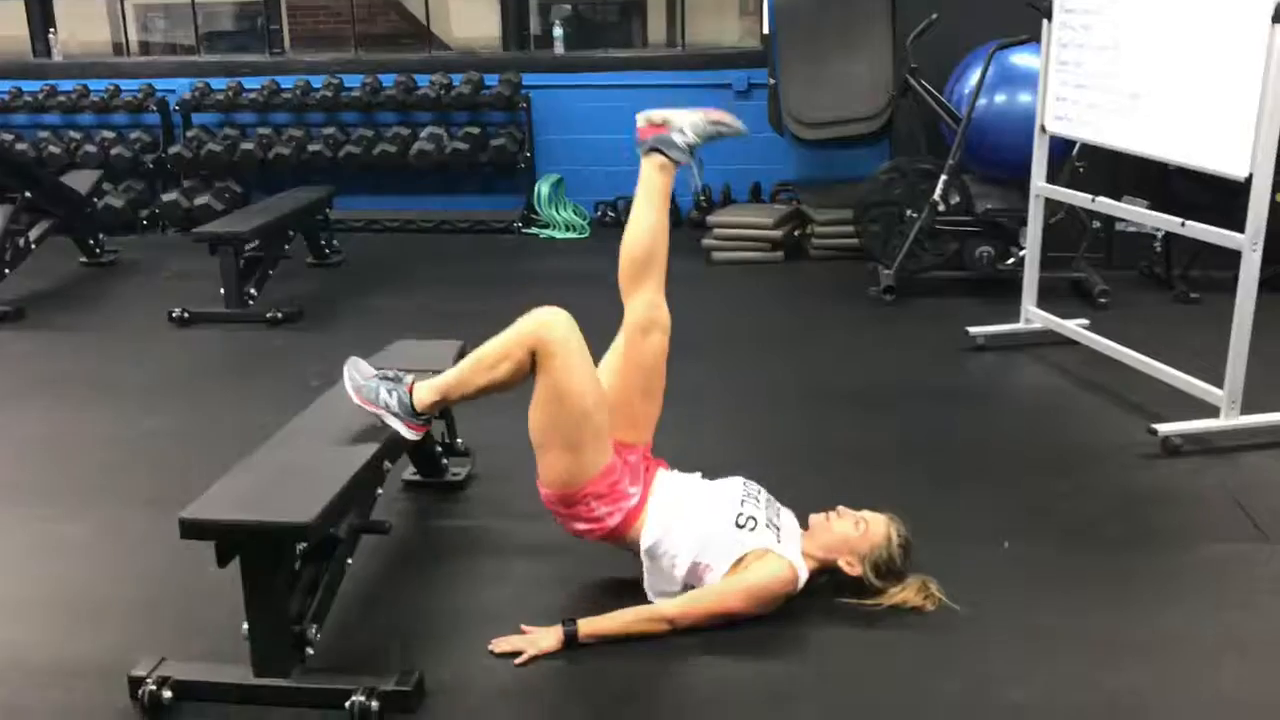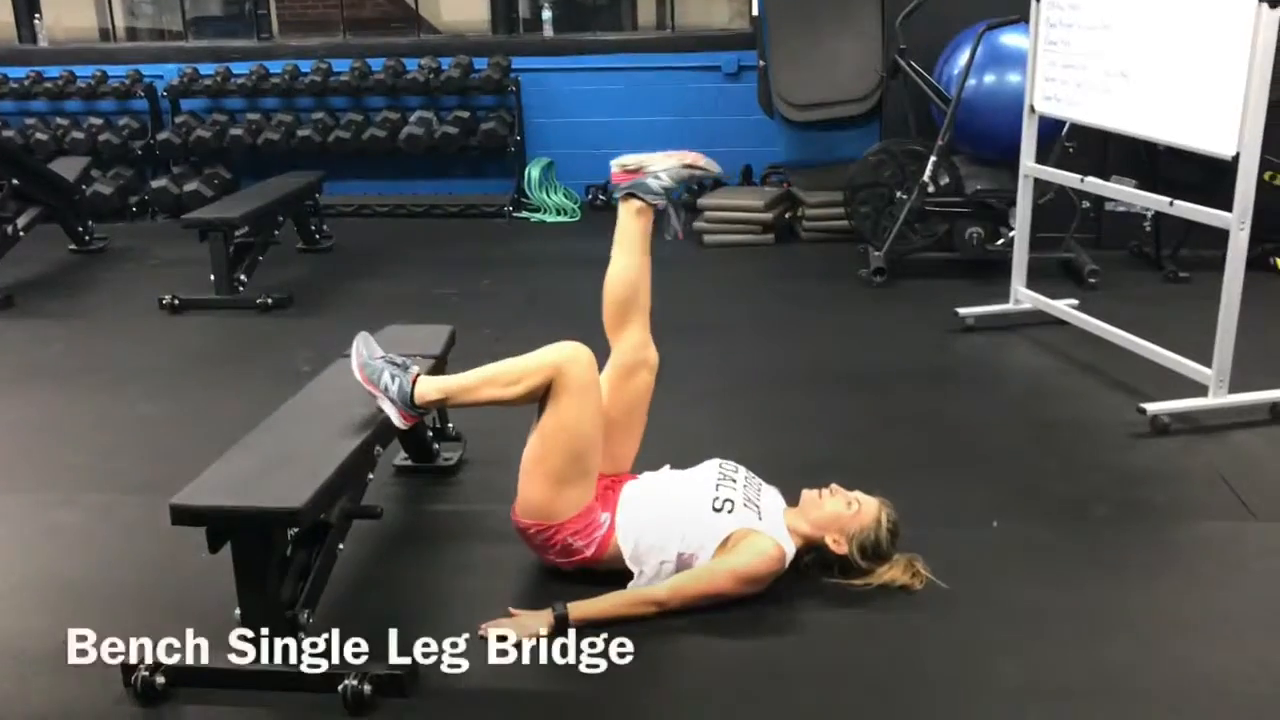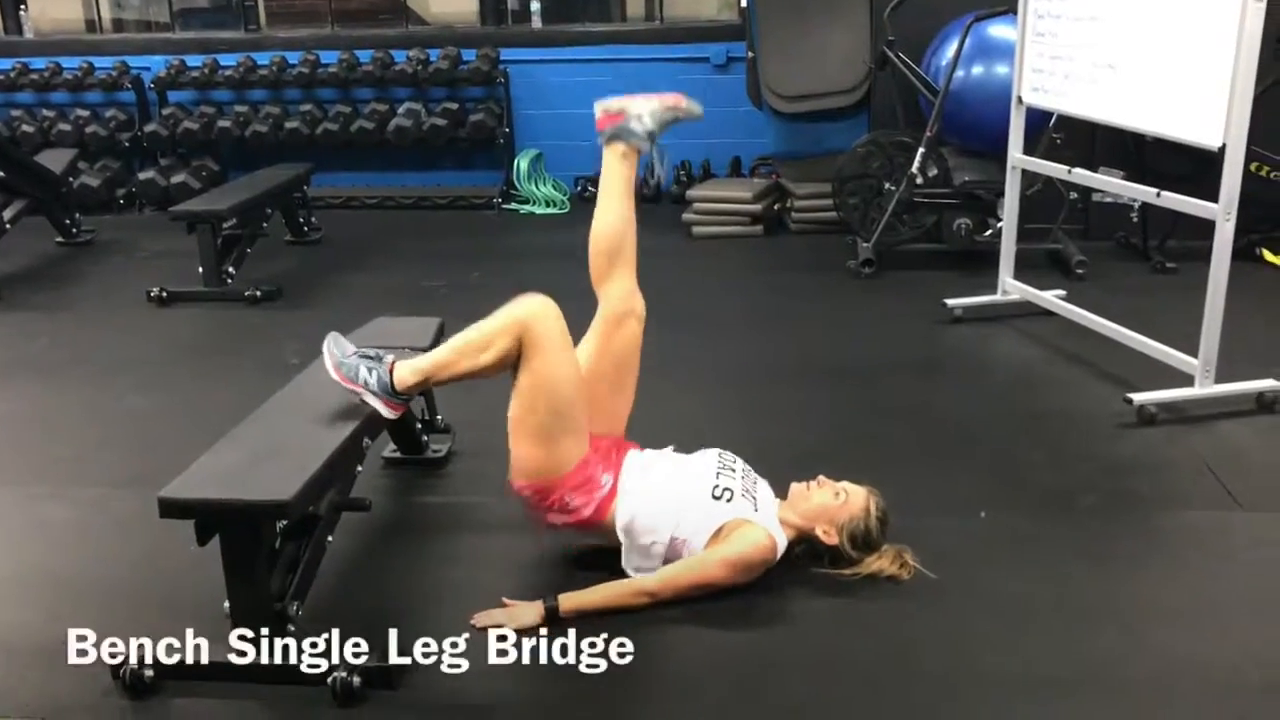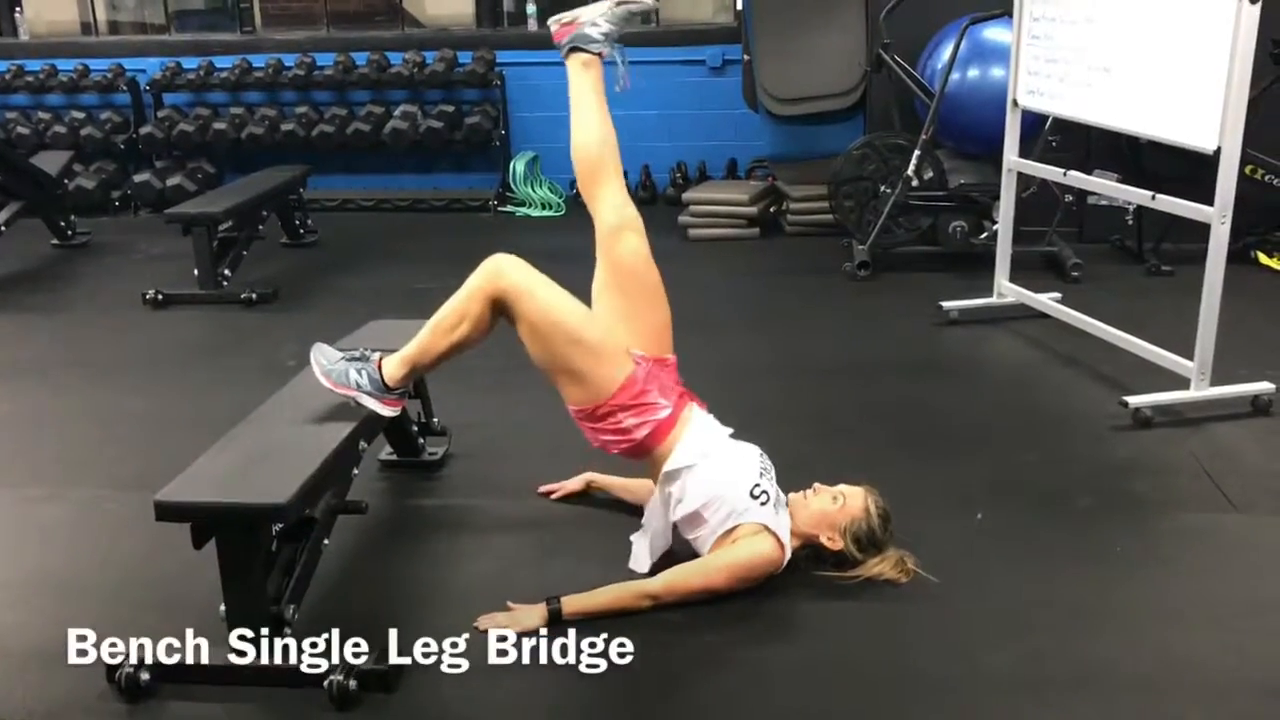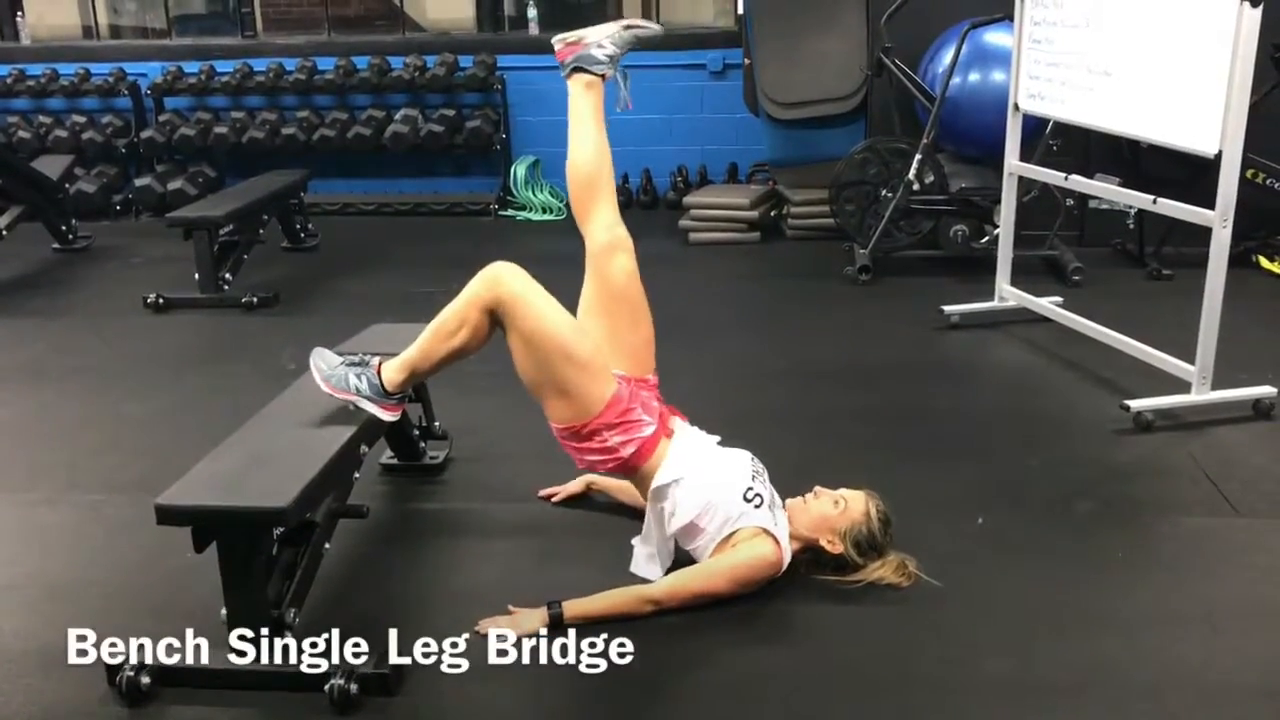
dt=0.4s
person 1, frame 1
left shoulder: (779, 576)
right shoulder: (783, 529)
left elbow: (671, 617)
left wrist: (566, 634)
left hip: (602, 499)
right hip: (626, 479)
left knee: (550, 326)
left ankle: (417, 404)
person 1, frame 2
left shoulder: (767, 555)
right shoulder: (769, 508)
left elbow: (661, 599)
left wrist: (554, 617)
left hip: (571, 529)
right hip: (606, 497)
left knee: (572, 359)
left ankle: (416, 393)
person 1, frame 3
left shoulder: (760, 546)
right shoulder: (760, 506)
left elbow: (653, 591)
left wrist: (547, 609)
left hip: (577, 486)
right hip: (601, 470)
left knee: (536, 312)
left ankle: (394, 384)
person 1, frame 4
left shoulder: (767, 550)
right shoulder: (774, 509)
left elbow: (653, 594)
left wrist: (548, 612)
left hip: (628, 402)
right hip: (643, 388)
left knee: (502, 274)
right knee: (615, 217)
left ankle: (387, 378)
person 1, frame 5
left shoulder: (766, 553)
right shoulder: (770, 513)
left elbow: (655, 598)
left wrist: (551, 615)
left hip: (614, 427)
right hip: (630, 412)
left knee: (502, 283)
right knee: (608, 241)
left ankle: (386, 383)
